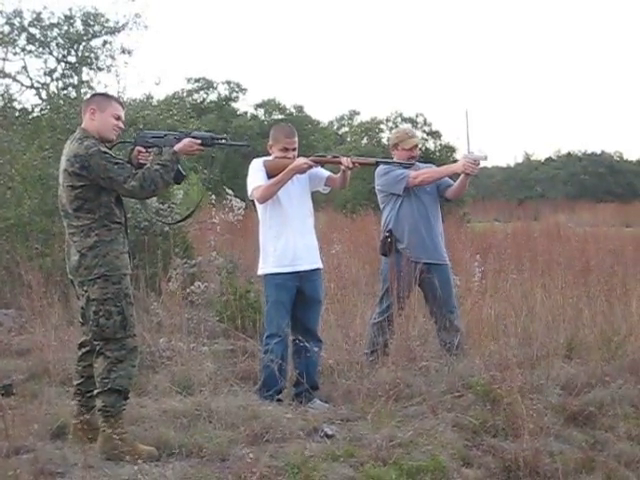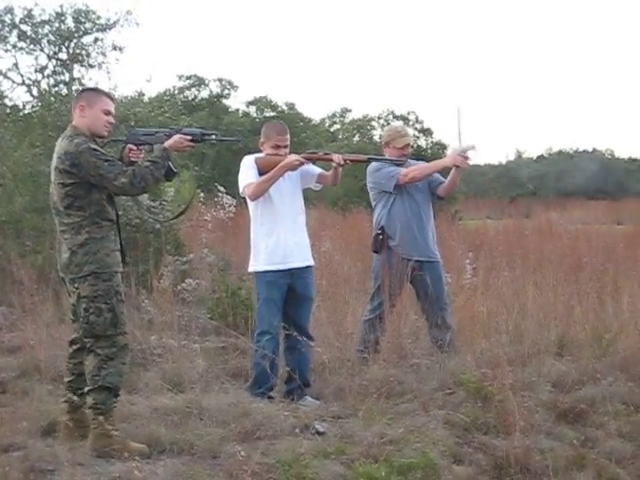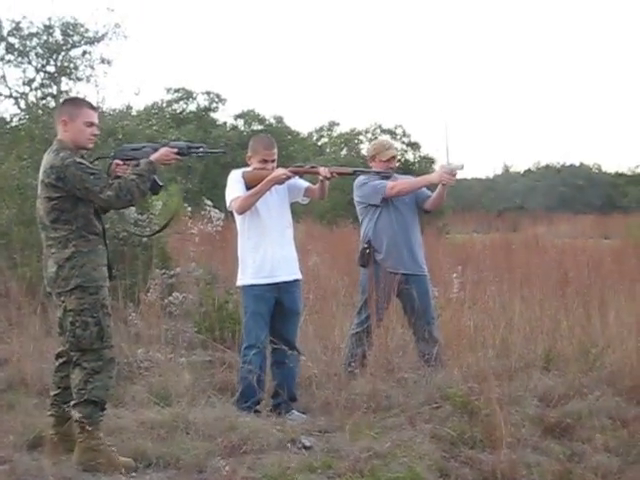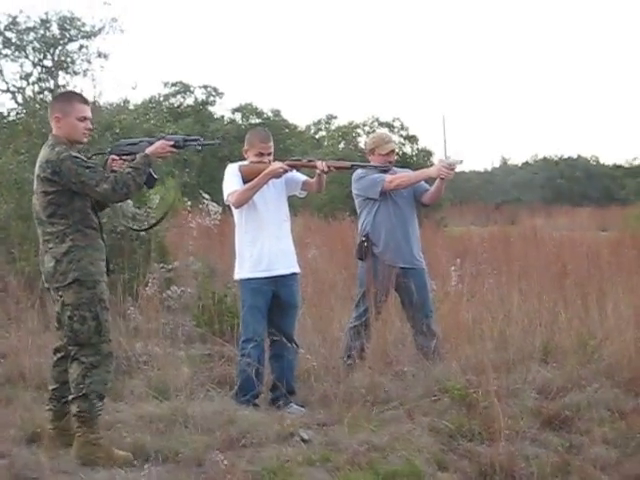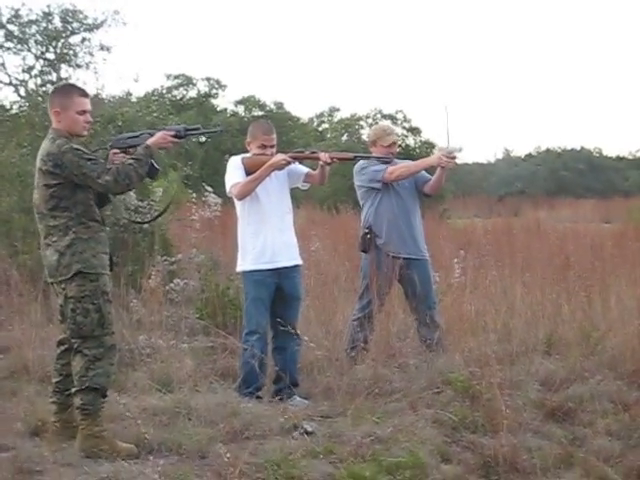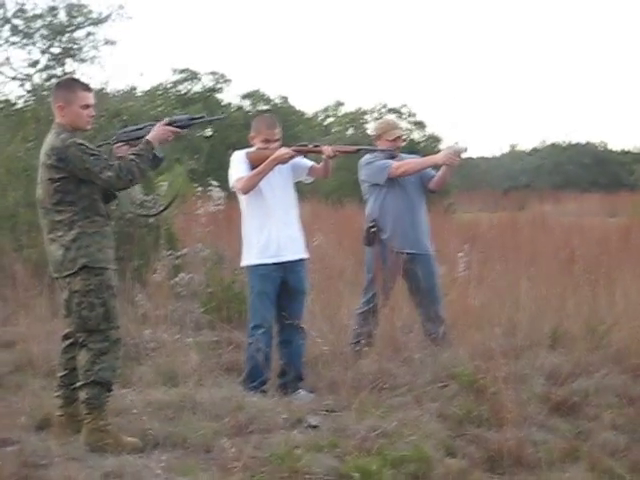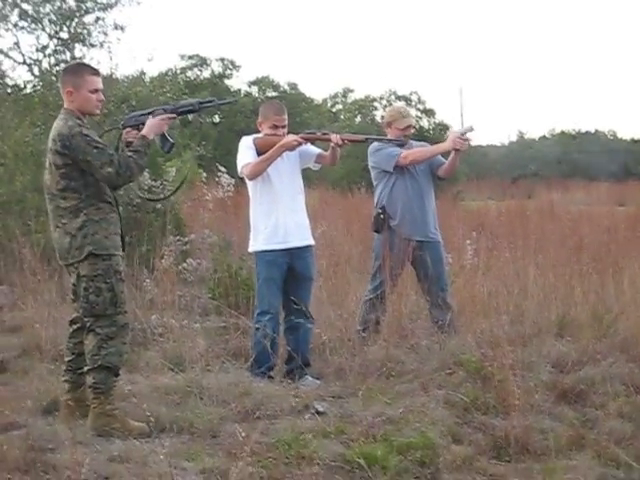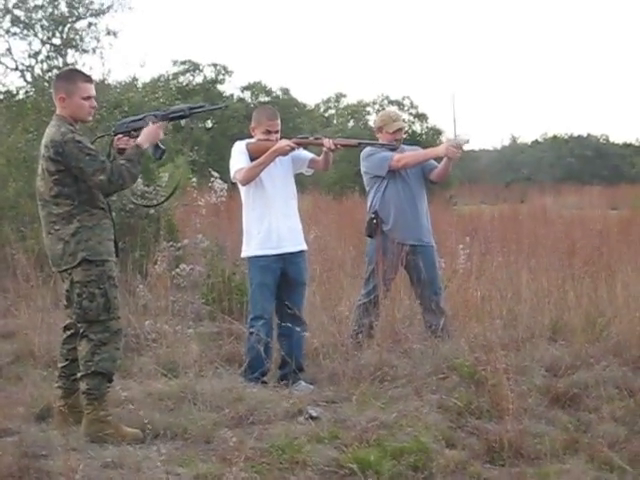
dt=0.2s
person 1, frame 1
left shoulder: (78, 149)
right shoulder: (89, 151)
left elbow: (118, 186)
right elbow: (141, 187)
left wrist: (134, 165)
right wrist: (175, 153)
left hip: (89, 261)
right hip: (103, 262)
left knee: (95, 340)
right knee: (120, 344)
left ankle: (85, 420)
right ankle: (112, 434)
person 1, frame 2
left shoulder: (71, 146)
right shoulder: (80, 149)
left elbow: (109, 186)
right elbow: (131, 184)
left wrist: (127, 162)
right wrist: (165, 150)
left hip: (81, 258)
right hip: (95, 260)
left knee: (86, 338)
right knee: (110, 342)
left ankle: (75, 417)
right ankle: (102, 431)
person 1, frame 3
left shoulder: (58, 160)
right shoulder: (66, 163)
left elbow: (95, 205)
right elbow: (118, 197)
left wrist: (113, 177)
right wrist: (151, 164)
left hip: (69, 272)
right hip: (81, 273)
left knee: (72, 352)
right knee: (96, 356)
left ankle: (61, 432)
right ankle: (89, 445)
person 1, frame 4
left shoulder: (55, 156)
right shoulder: (62, 158)
left elbow: (92, 200)
right elbow: (114, 191)
left wrist: (109, 172)
right wrist: (147, 157)
left hip: (66, 267)
right hip: (79, 268)
left knee: (71, 347)
right knee: (94, 350)
left ankle: (59, 426)
right ankle: (87, 439)
person 1, frame 5
left shoulder: (56, 150)
right shoulder: (63, 150)
left elbow: (93, 197)
right elbow: (117, 182)
left wrist: (110, 167)
right wrist: (149, 148)
left hip: (68, 261)
right hip: (81, 261)
left knee: (74, 340)
right knee: (97, 343)
left ankle: (63, 420)
right ankle: (91, 432)
person 1, frame 6
left shoulder: (59, 145)
right shoulder: (67, 145)
left elbow: (97, 190)
right elbow: (118, 180)
left wrist: (119, 161)
right wrist: (150, 143)
left hip: (74, 256)
right hip: (86, 256)
left knee: (79, 334)
right knee: (102, 337)
left ankle: (69, 414)
right ankle: (96, 426)
person 1, frame 7
left shoulder: (66, 130)
right shoulder: (72, 131)
left elbow: (104, 177)
right elbow: (118, 172)
left wrist: (126, 147)
right wrist: (146, 137)
left hip: (82, 241)
right hip: (94, 242)
left knee: (86, 320)
right knee: (110, 322)
left ankle: (75, 399)
right ankle: (102, 411)
person 1, frame 8
left shoulder: (59, 136)
right shoulder: (66, 138)
left elbow: (95, 182)
right elbow: (110, 181)
left wrist: (117, 154)
right wrist: (140, 146)
left hip: (76, 247)
right hip: (86, 248)
left knee: (80, 326)
right knee: (103, 328)
left ankle: (68, 405)
right ankle: (96, 417)
person 2, frame 1
left shoulder: (306, 167)
right shoulder: (259, 166)
left elbow: (338, 185)
right elbow: (261, 195)
left wrist: (345, 170)
right wrist: (290, 170)
left hip: (310, 264)
right hip: (278, 266)
left knee: (308, 334)
right knee: (276, 334)
left ankle: (305, 392)
right ankle: (269, 396)
person 2, frame 2
left shoulder: (297, 165)
right shoulder: (251, 163)
left elbow: (330, 182)
right elbow: (252, 193)
left wrist: (336, 167)
right wrist: (282, 168)
left hip: (301, 261)
right hip: (269, 264)
left knee: (300, 331)
right knee: (268, 331)
left ankle: (297, 389)
right ankle: (260, 393)
person 2, frame 3
left shoulder: (285, 178)
right shoulder: (238, 177)
left elbow: (317, 195)
right elbow: (239, 206)
left wrist: (323, 180)
right wrist: (269, 181)
left hip: (288, 275)
right hip: (256, 277)
left knee: (287, 344)
right knee: (255, 345)
left ankle: (284, 403)
right ankle: (247, 407)
person 2, frame 4
left shoulder: (282, 172)
right shoulder: (235, 171)
left elbow: (314, 189)
right elbow: (236, 201)
left wrist: (320, 174)
right wrist: (266, 175)
left hip: (286, 269)
right hip: (254, 271)
left knee: (285, 338)
right knee: (253, 339)
left ankle: (282, 397)
right ankle: (245, 401)
person 2, frame 5
left shoulder: (284, 164)
right shoulder: (237, 163)
left elbow: (317, 180)
right elbow: (238, 192)
left wrist: (323, 166)
right wrist: (268, 167)
left hip: (288, 260)
right hip: (256, 263)
left knee: (288, 330)
right knee: (256, 331)
left ankle: (286, 389)
right ankle: (249, 393)
person 2, frame 6
left shoulder: (288, 158)
right shoulder: (241, 158)
left elbow: (321, 174)
right elbow: (243, 187)
left wrist: (327, 159)
right wrist: (272, 161)
left hip: (294, 255)
right hip: (261, 257)
left knee: (293, 325)
right knee: (261, 325)
left ankle: (291, 383)
right ankle: (254, 387)
person 2, frame 7
left shoulder: (296, 145)
right shoulder: (249, 143)
left elbow: (328, 161)
right elbow: (250, 172)
left wrist: (335, 147)
right wrist: (280, 146)
left hip: (301, 241)
right hip: (268, 243)
left knee: (300, 311)
right knee: (268, 311)
left ankle: (297, 369)
right ankle: (261, 373)
person 2, frame 8
left shoulder: (288, 150)
right shoulder: (242, 148)
left elbow: (321, 166)
right elbow: (243, 177)
left wrist: (327, 152)
right wrist: (273, 152)
left hip: (294, 246)
right hip: (261, 248)
left knee: (293, 316)
right knee: (261, 316)
left ankle: (291, 374)
right ankle: (254, 378)
person 3, frame 1
left shoulder: (430, 170)
right shoulder: (384, 172)
left elbow: (452, 193)
right elbow: (417, 179)
left wrist: (466, 174)
right wrist: (455, 167)
left hip: (435, 254)
right hip: (400, 254)
left knee: (447, 310)
right knee: (387, 309)
left ankle: (457, 358)
right ankle: (373, 359)
person 3, frame 2
left shoulder: (422, 167)
right shoulder: (377, 170)
left elbow: (444, 191)
right elbow: (407, 177)
left wrist: (456, 170)
right wrist: (445, 162)
left hip: (426, 251)
right hip: (392, 251)
left knee: (438, 307)
right knee: (379, 307)
left ankle: (448, 355)
right ankle: (364, 356)
person 3, frame 3
left shoulder: (409, 181)
right shoulder: (363, 184)
left elbow: (431, 204)
right elbow: (394, 190)
left wrist: (443, 185)
right wrist: (432, 177)
left hip: (413, 265)
right hip: (379, 265)
left knee: (425, 321)
right knee: (366, 321)
left ankle: (435, 369)
right ankle: (352, 370)
person 3, frame 4
left shoulder: (407, 175)
right shoulder: (361, 177)
left elbow: (429, 198)
right elbow: (393, 183)
left wrist: (441, 179)
right wrist: (431, 172)
left hip: (411, 258)
right hip: (377, 258)
left knee: (423, 314)
right knee: (364, 314)
left ankle: (433, 362)
right ankle: (350, 363)
person 3, frame 5
left shoulder: (409, 166)
right shoulder: (363, 169)
left elbow: (430, 189)
right elbow: (392, 174)
left wrist: (442, 168)
right wrist: (431, 160)
left hip: (414, 249)
right hip: (380, 250)
left knee: (426, 305)
right knee: (367, 306)
left ankle: (436, 354)
right ankle: (353, 356)
person 3, frame 6
left shoulder: (414, 161)
right shoulder: (368, 163)
left elbow: (434, 184)
right elbow: (398, 170)
left wrist: (447, 165)
right wrist: (436, 158)
left hip: (419, 244)
right hip: (384, 244)
left knee: (430, 300)
right knee: (372, 300)
right ankle: (358, 350)
person 3, frame 7
left shoulder: (423, 148)
right shoulder: (378, 150)
left elbow: (444, 172)
right elbow: (407, 159)
left wrist: (456, 152)
right wrist: (445, 146)
left hip: (427, 231)
right hip: (393, 231)
left knee: (438, 287)
right knee: (380, 287)
left ankle: (448, 335)
right ankle: (365, 337)
person 3, frame 8
left shoulder: (415, 152)
right shoulder: (370, 155)
left elbow: (436, 176)
right elbow: (400, 162)
left wrist: (448, 158)
right wrist: (437, 150)
left hip: (420, 236)
right hip: (386, 236)
left knee: (431, 292)
right knee: (373, 292)
left ankle: (442, 340)
right ankle: (358, 341)
